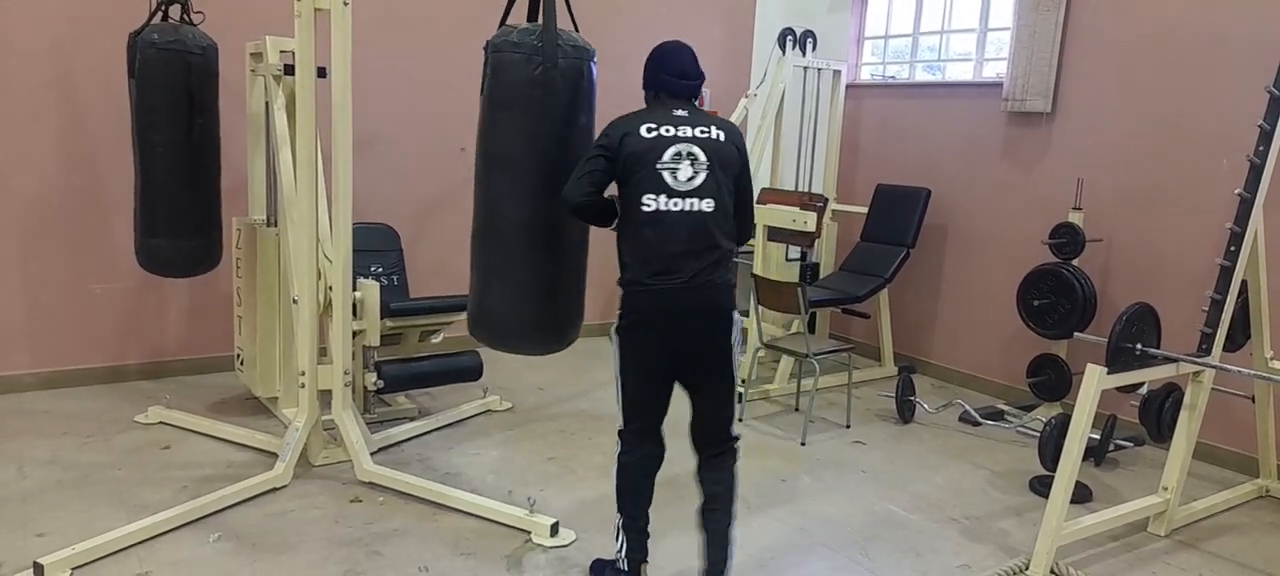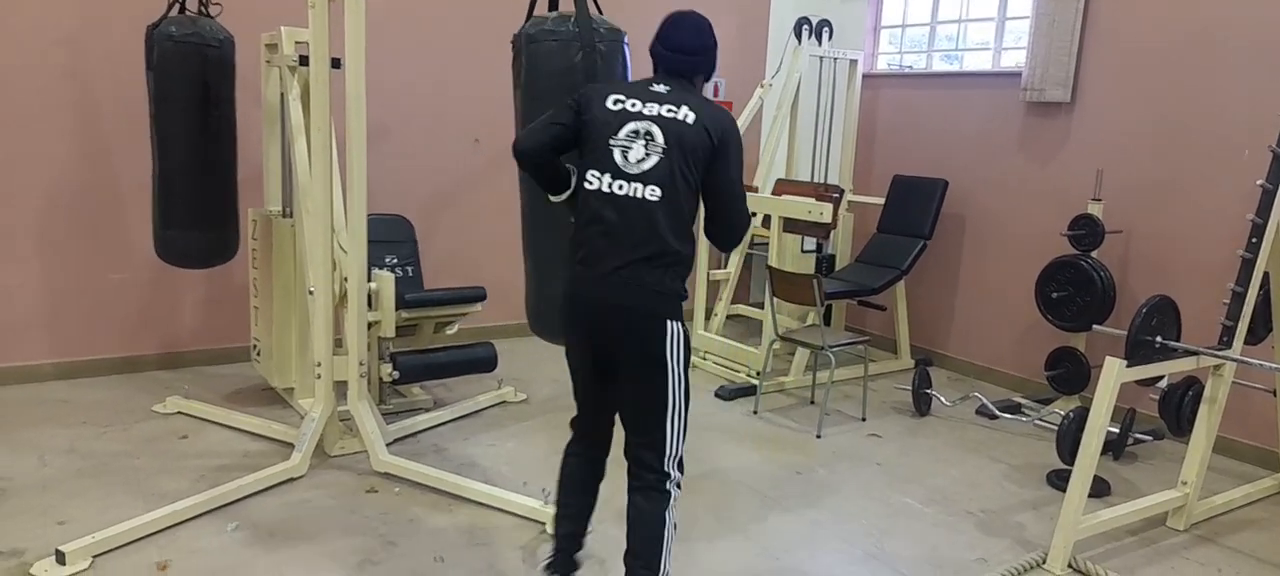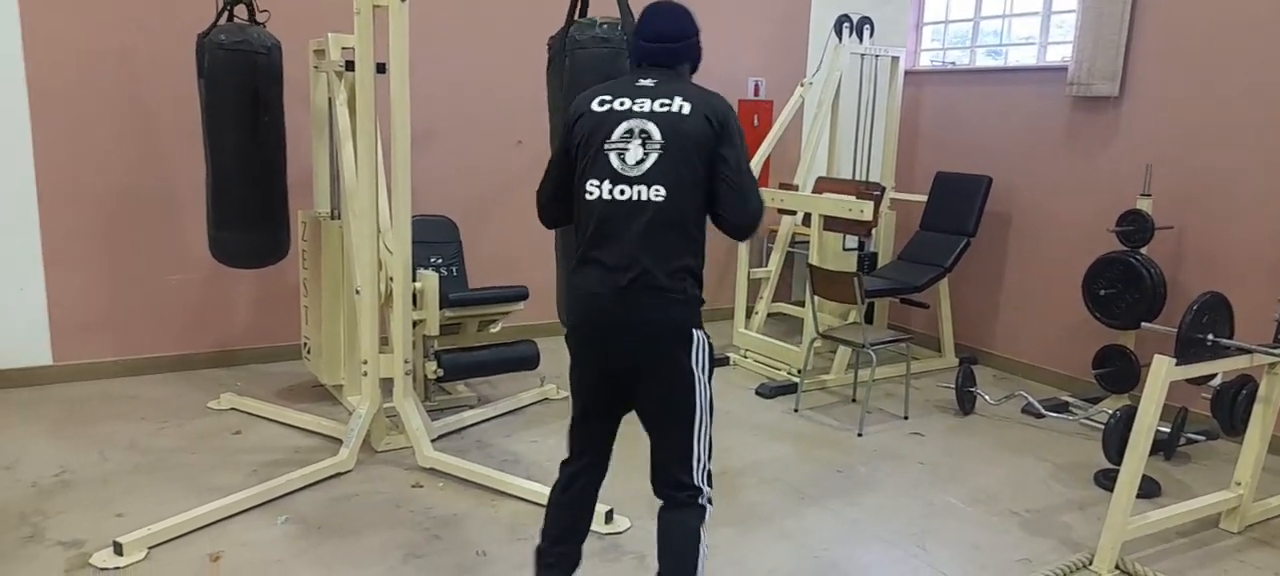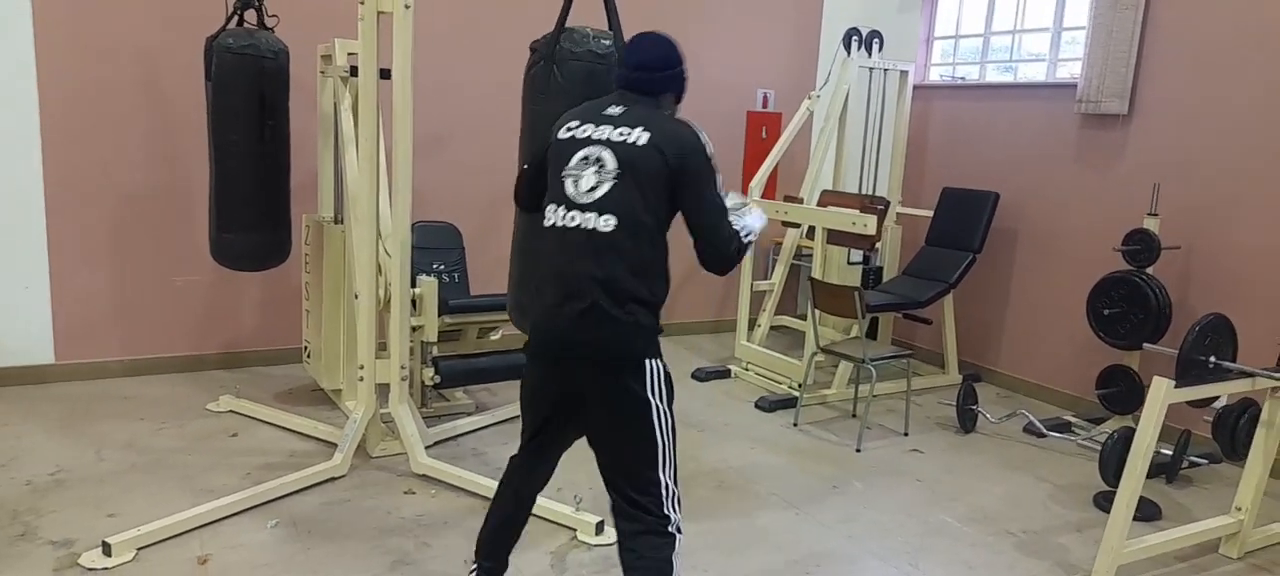
dt=0.4s
person 1, frame 1
left shoulder: (624, 131)
right shoulder: (729, 137)
left elbow: (576, 200)
right elbow: (743, 228)
left wrist: (618, 214)
left hip: (646, 305)
right hip: (713, 303)
left knee: (640, 438)
right knee: (716, 440)
person 1, frame 2
left shoulder: (597, 99)
right shoulder: (715, 124)
left elbow: (529, 147)
right elbow: (728, 232)
left hip: (586, 297)
right hip: (652, 305)
left knee: (589, 429)
right knee: (653, 465)
person 1, frame 3
left shoulder: (587, 106)
right shoulder: (711, 112)
left elbow: (550, 209)
right elbow: (741, 217)
left hip: (591, 310)
right hip: (667, 315)
left knee: (582, 462)
right knee: (683, 486)
person 1, frame 4
left shoulder: (568, 125)
right shoulder: (678, 140)
left elbow: (526, 197)
right elbow: (719, 256)
right wrist: (748, 226)
left hip: (552, 332)
right hip: (624, 342)
left knee: (531, 459)
right knee: (646, 510)
